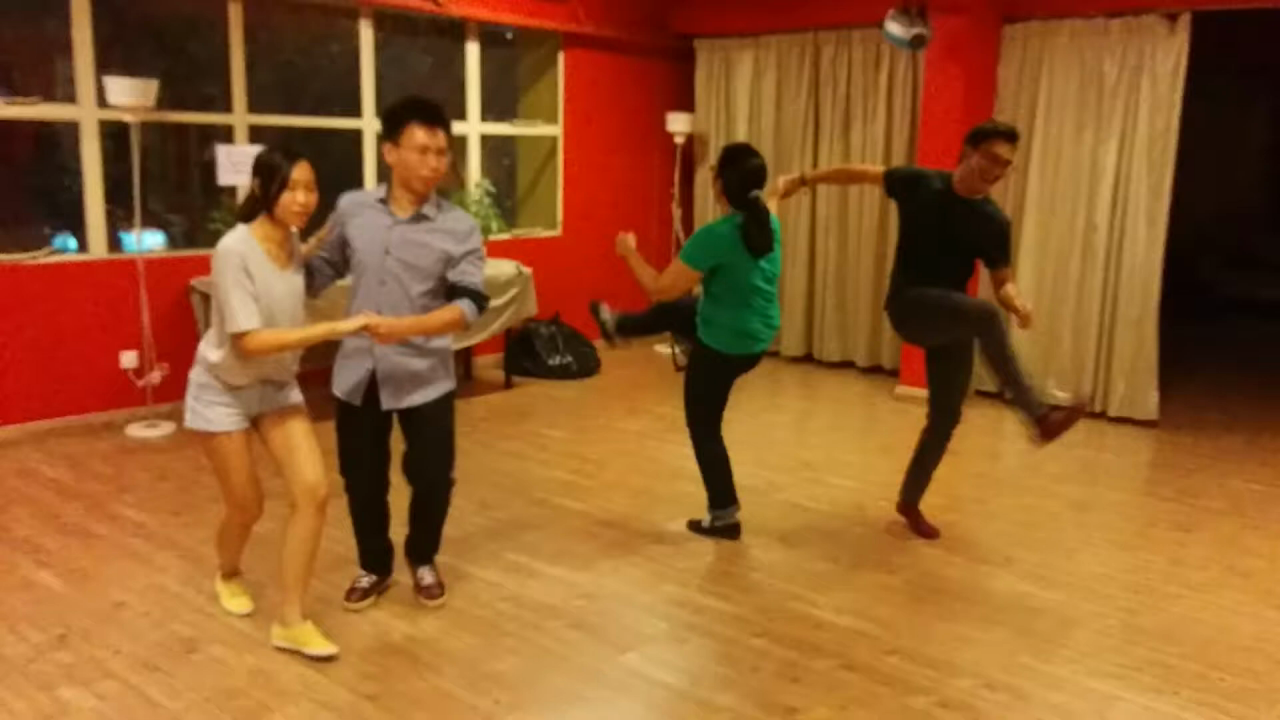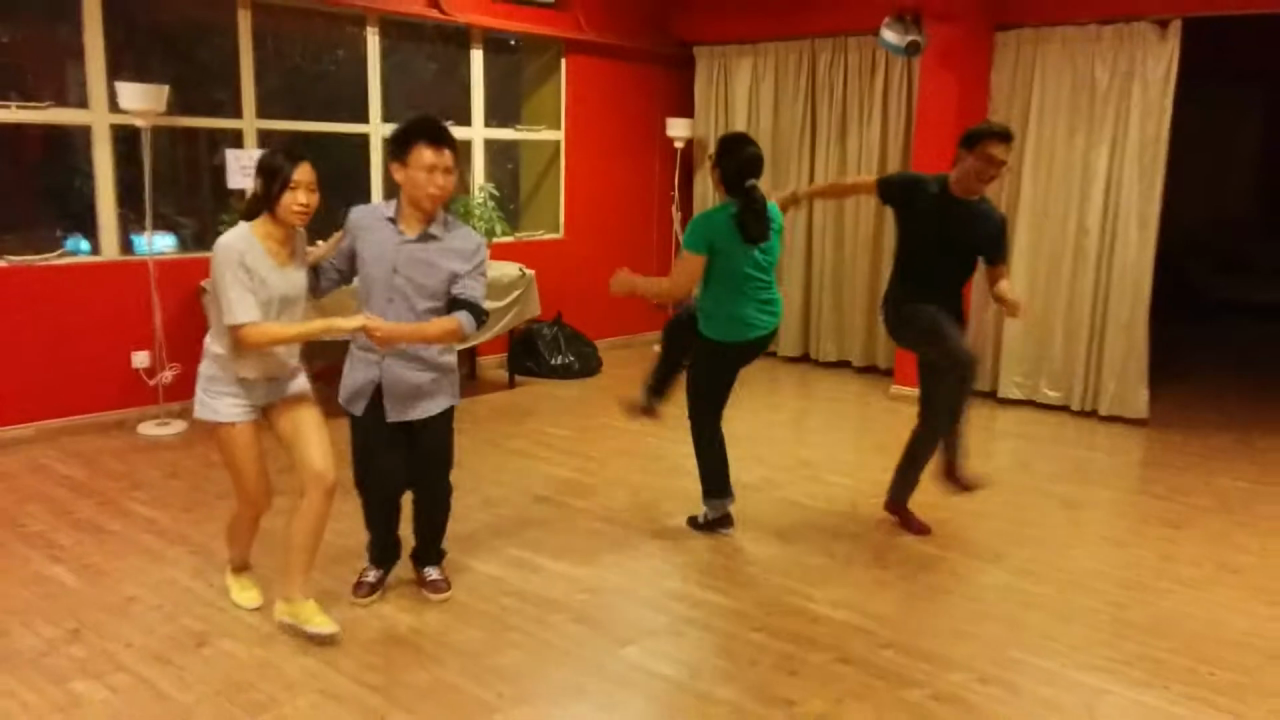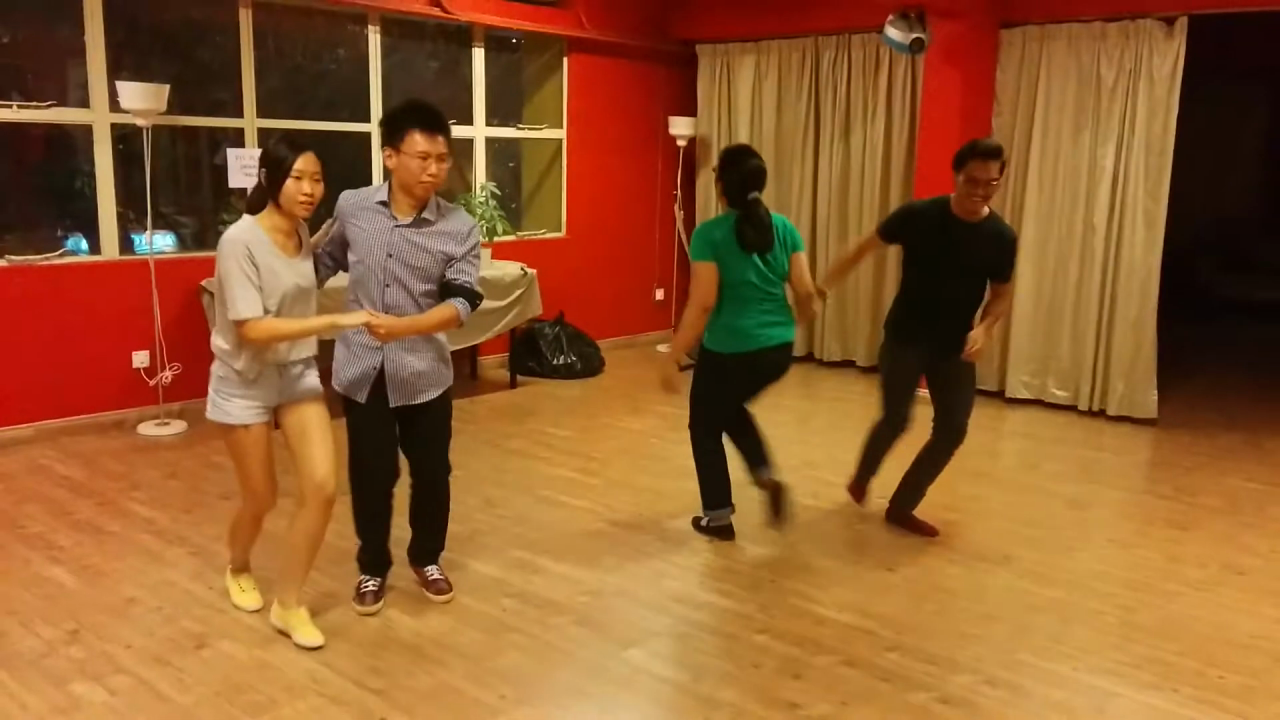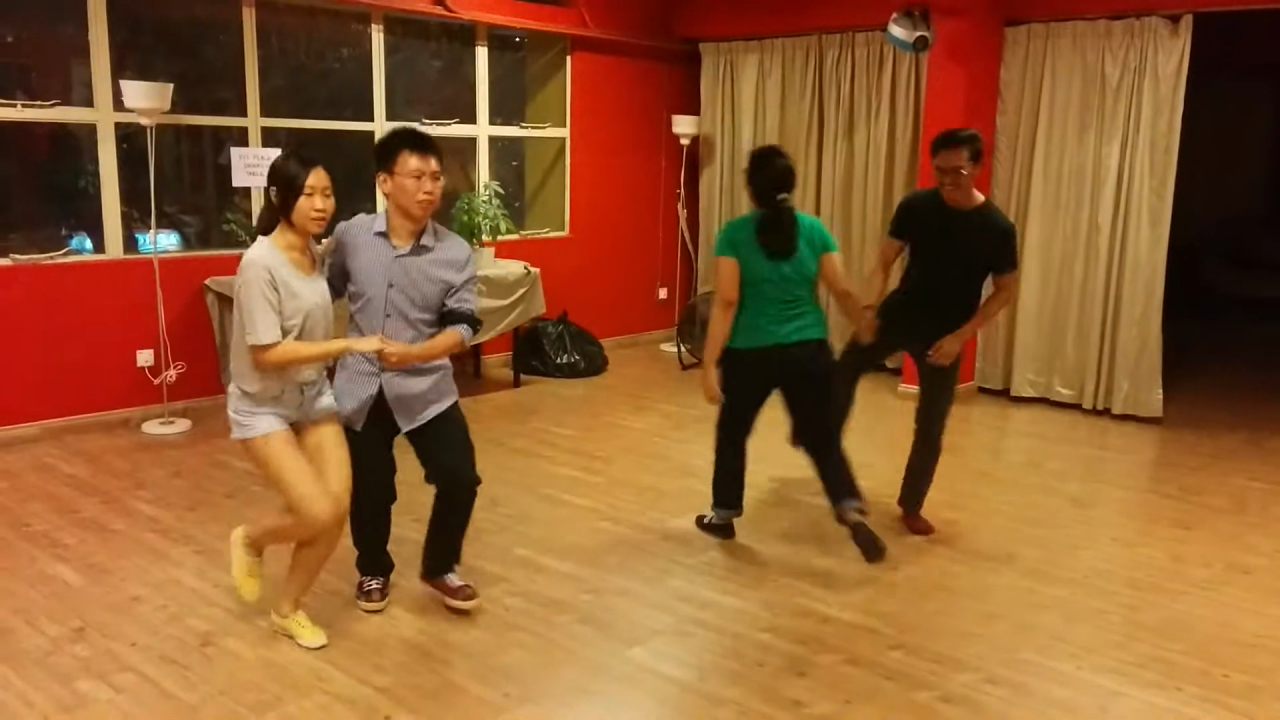
dt=0.2s
person 1, frame 1
left shoulder: (291, 242)
right shoulder: (234, 251)
right elbow: (250, 341)
right wrist: (335, 328)
left hip: (279, 385)
right hip: (224, 389)
left knee: (314, 492)
right knee: (247, 505)
left ankle: (291, 621)
right ankle: (228, 574)
person 1, frame 2
left shoulder: (298, 239)
right shoulder: (233, 248)
right elbow: (248, 334)
right wrist: (333, 325)
left hip: (287, 376)
right hip: (231, 381)
left knee: (321, 478)
right knee: (256, 495)
left ankle: (294, 598)
right ankle: (238, 569)
person 1, frame 3
left shoulder: (301, 234)
right shoulder: (240, 241)
right elbow: (251, 330)
right wrist: (335, 320)
left hip: (298, 373)
right hip: (242, 382)
left knee: (322, 486)
right knee: (260, 502)
left ankle: (288, 605)
right ankle: (237, 568)
person 1, frame 4
left shoulder: (312, 253)
right shoulder: (259, 263)
right elbow: (268, 354)
right wrist: (349, 345)
left hip: (314, 395)
right hip: (261, 405)
left knee: (334, 508)
right knee: (318, 516)
left ankle: (287, 607)
right ankle: (250, 538)
person 2, frame 1
left shoulder: (460, 228)
right shoulder: (351, 210)
left elbow: (470, 305)
right elbow: (322, 271)
left wrist: (407, 327)
left hip: (425, 374)
right hip: (360, 370)
left knee: (432, 475)
right knee: (362, 476)
left ankle: (422, 558)
right ankle: (374, 566)
person 2, frame 2
left shoulder: (466, 244)
right shoulder: (361, 223)
left elbow: (468, 318)
right elbow: (330, 277)
left wrist: (403, 333)
left hip: (429, 384)
right hip: (368, 380)
left knee: (431, 480)
right knee: (377, 478)
left ankle: (428, 558)
right ankle: (382, 558)
person 2, frame 3
left shoulder: (459, 228)
right shoulder: (352, 207)
left elbow: (461, 303)
right elbow: (323, 262)
left wrist: (404, 327)
left hip: (424, 366)
right hip: (362, 365)
left knee: (431, 471)
right knee: (372, 472)
left ankle: (426, 556)
right ankle: (373, 568)
person 2, frame 4
left shoulder: (456, 253)
right shoulder: (350, 236)
left elbow: (463, 327)
right elbow: (326, 290)
left wrist: (411, 354)
left hip: (427, 388)
right hip: (362, 389)
left knee: (460, 480)
right knee: (370, 490)
left ankle: (440, 567)
right ankle: (373, 570)
person 3, frame 1
left shoulder: (994, 221)
right shoulder: (920, 185)
left elbow: (1002, 282)
right elbow: (861, 173)
left wrist: (1018, 304)
right wrist: (805, 179)
left hip: (957, 321)
right hip: (911, 306)
left knee: (946, 416)
right knee: (984, 316)
left ankle: (910, 502)
right ankle: (1038, 416)
person 3, frame 2
left shoulder: (992, 222)
right shoulder: (915, 189)
left elbow: (997, 275)
right elbow: (854, 187)
left wrist: (1005, 294)
right wrist: (799, 196)
left hip: (947, 318)
right hip: (906, 308)
left knee: (939, 410)
right knee: (962, 358)
left ankle: (897, 499)
right ankle: (951, 461)
person 3, frame 3
left shoulder: (1001, 237)
right shoulder: (917, 216)
left elbow: (1001, 295)
right elbow: (864, 248)
left wrist: (982, 329)
right wrist: (821, 287)
left hip: (956, 344)
right hip: (905, 334)
left knee: (952, 430)
right knee: (896, 419)
left ankle: (901, 506)
right ankle: (863, 475)
person 3, frame 4
left shoulder: (997, 227)
right shoulder: (916, 206)
left elbow: (1005, 292)
right elbow: (885, 259)
left wrist: (959, 337)
right wrist: (870, 308)
left hip: (950, 329)
right hip: (905, 310)
left knee: (931, 420)
right knee: (846, 368)
left ankle: (912, 506)
person 4, frame 1
left shoulder: (715, 236)
right shoulder: (769, 223)
left elbow: (662, 288)
left wrist: (630, 252)
left hip: (724, 348)
right hip: (759, 337)
left knee: (704, 427)
right knee: (678, 310)
left ankle: (724, 517)
right ankle: (616, 325)
person 4, frame 2
left shoulder: (707, 224)
right shoulder: (771, 213)
left elbow: (677, 289)
left wrist: (631, 282)
left hip: (726, 337)
right hip: (765, 330)
left knee: (705, 417)
right knee: (684, 324)
left ankle: (718, 509)
person 4, frame 3
left shoulder: (709, 233)
right shoulder: (784, 228)
left elbow: (703, 303)
right elbow: (805, 291)
left wrist: (674, 356)
right wrist: (798, 321)
left hip: (729, 352)
right hip: (777, 348)
left knee: (704, 429)
right knee: (732, 408)
left ankle: (719, 516)
right ankle: (768, 476)
person 4, frame 4
left shoulder: (734, 233)
right shoulder: (814, 229)
left elbow: (725, 302)
right elbow: (842, 291)
left wrist: (710, 364)
right wrist: (859, 318)
left hip: (752, 352)
right hip: (808, 349)
left knee: (731, 433)
right knee: (818, 437)
left ankle: (723, 516)
right ankle: (852, 513)
